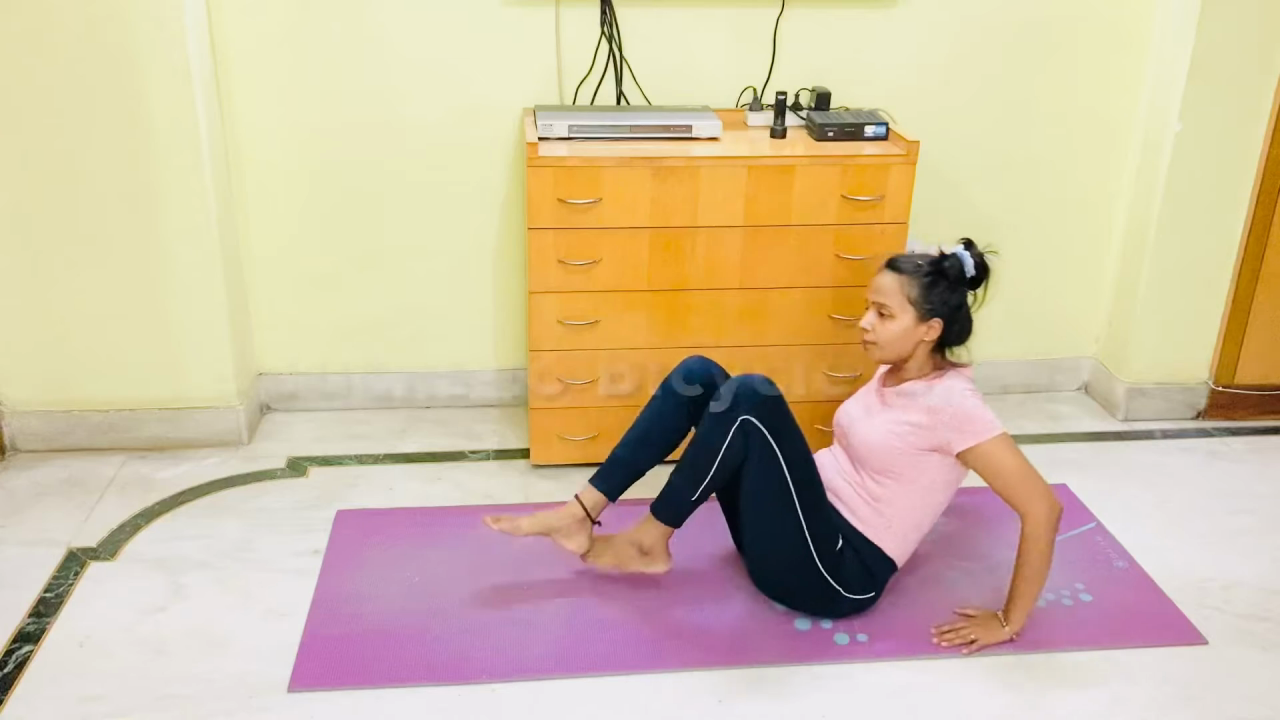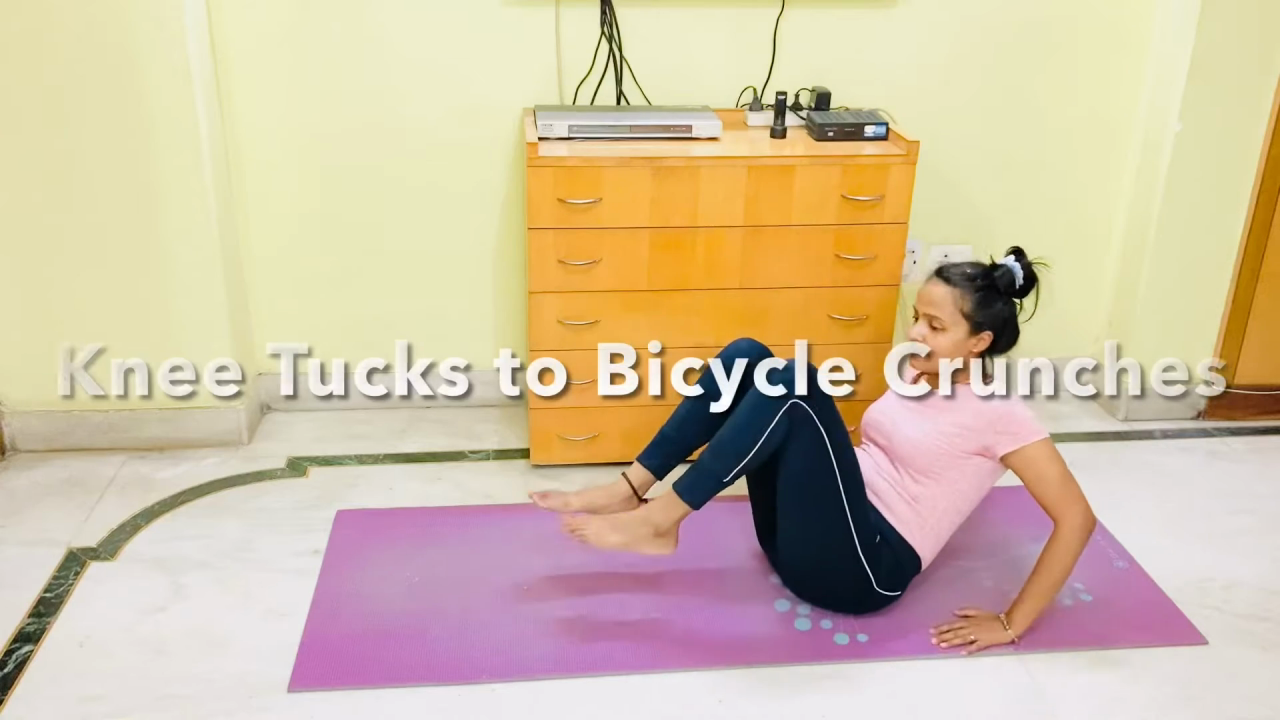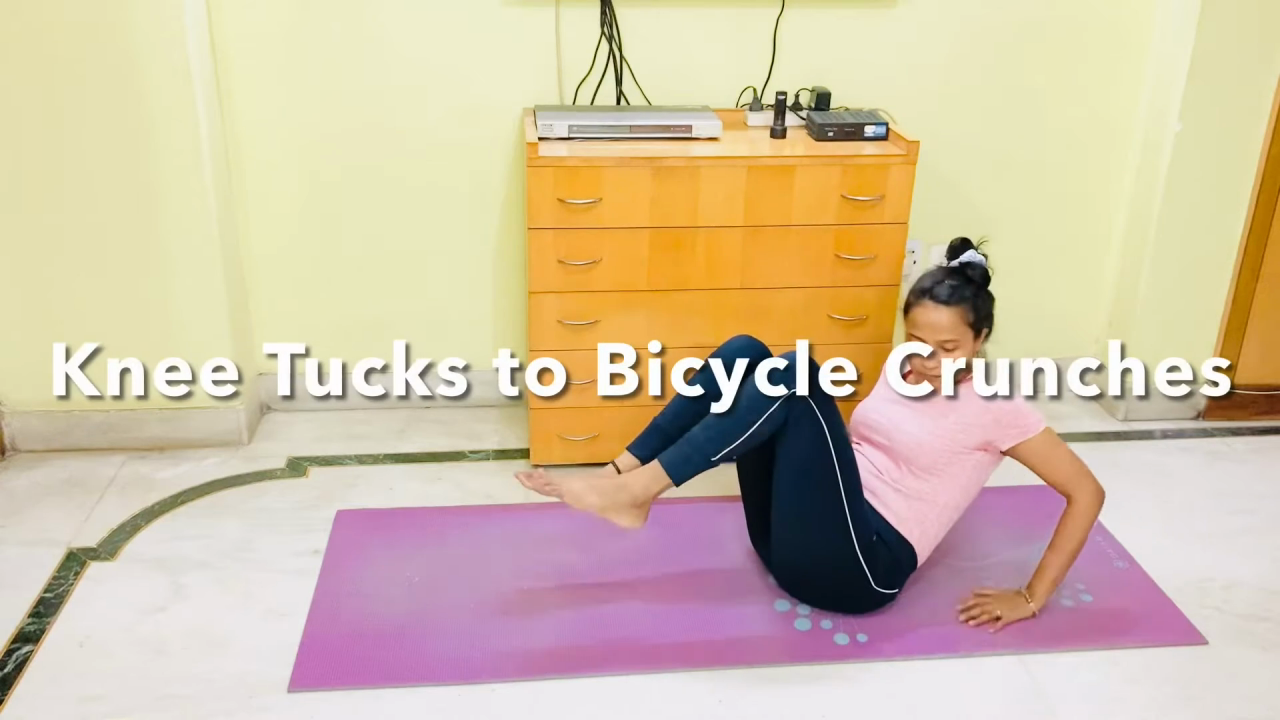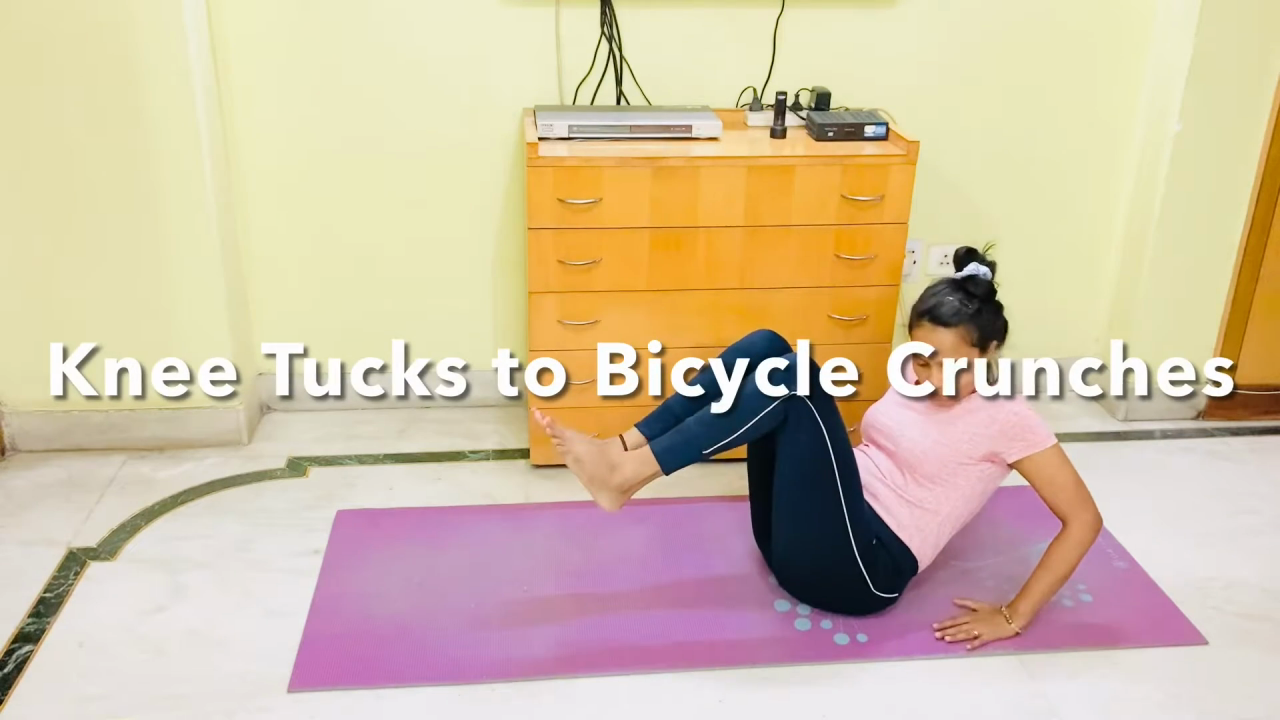
dt=0.4s
person 1, frame 1
left shoulder: (951, 404)
right shoulder: (897, 372)
left elbow: (1042, 508)
left wrist: (1008, 621)
left hip: (833, 571)
right hip: (801, 525)
left knee: (750, 395)
right knee: (698, 374)
left ankle: (650, 540)
right ankle: (583, 512)
person 1, frame 2
left shoulder: (997, 413)
right shoulder: (918, 374)
left elbow: (1075, 518)
left wrist: (1012, 623)
left hip: (859, 567)
right hip: (801, 532)
left knee: (794, 381)
right knee: (745, 356)
left ankle: (661, 521)
right ankle: (631, 487)
person 1, frame 3
left shoulder: (996, 410)
right shoulder: (904, 372)
left elbow: (1087, 494)
left wrist: (1030, 597)
left hip: (855, 565)
right hip: (791, 535)
left knee: (796, 375)
right knee: (745, 353)
left ankle: (638, 493)
right ankle: (624, 473)
person 1, frame 4
left shoulder: (1006, 420)
right shoulder: (919, 378)
left elbow: (1084, 519)
left wrist: (1014, 617)
left hip: (858, 567)
right hip: (796, 532)
left knee: (795, 378)
right knee: (764, 347)
left ankle: (627, 475)
right ankle: (625, 450)
